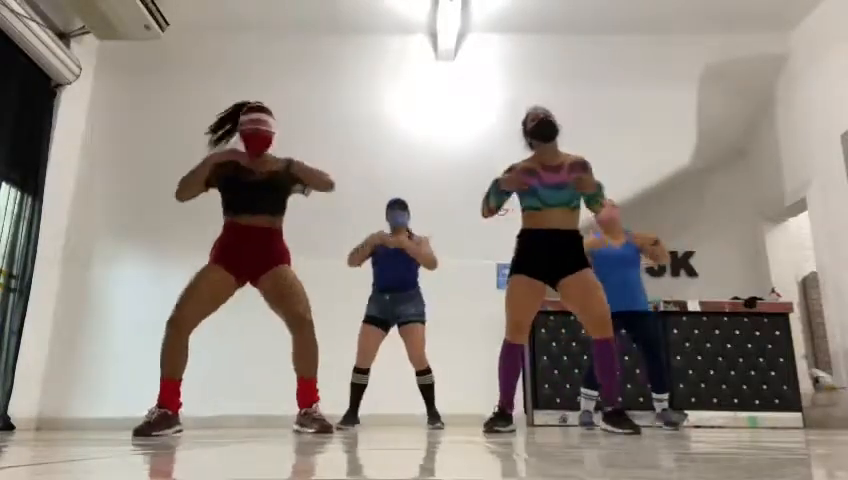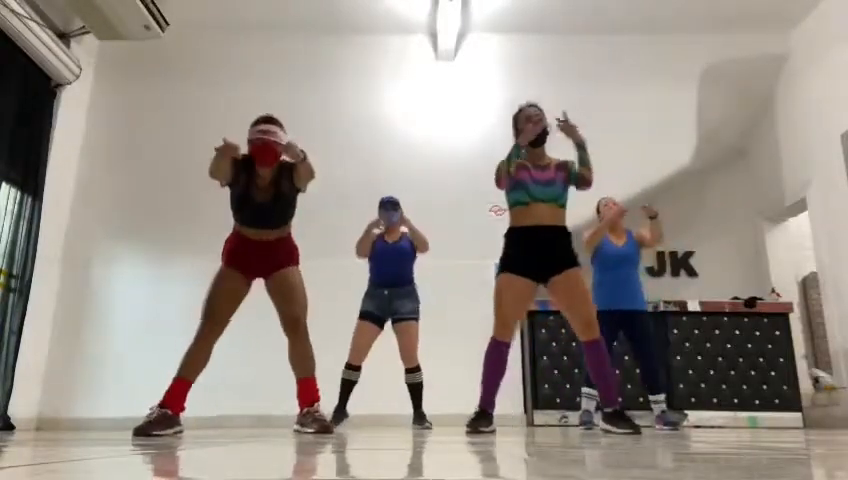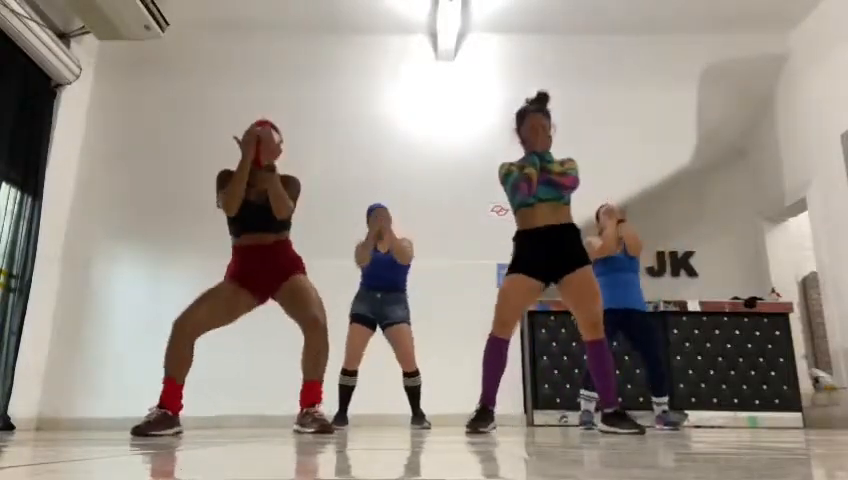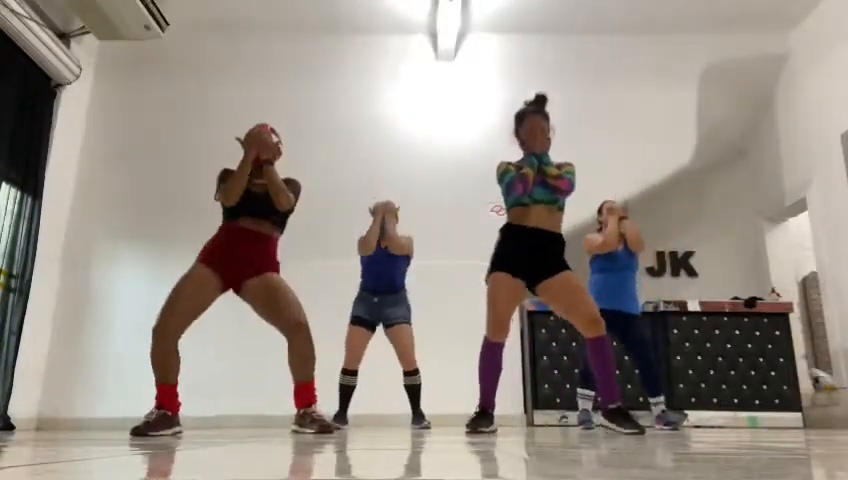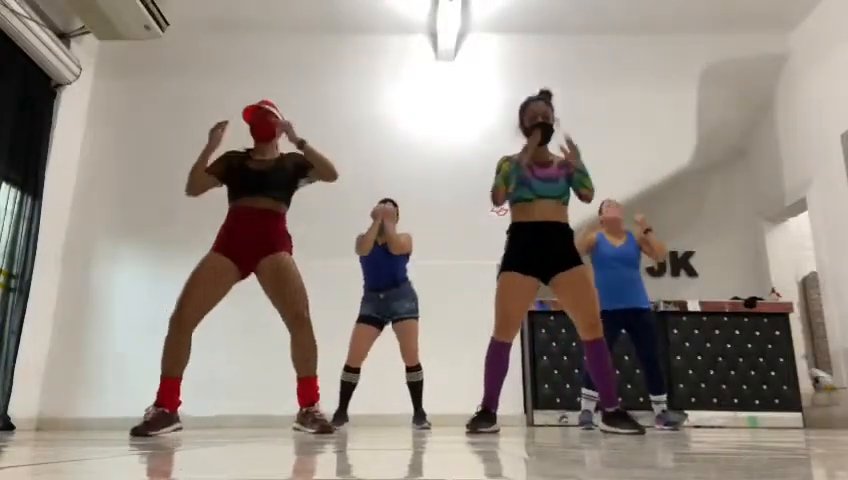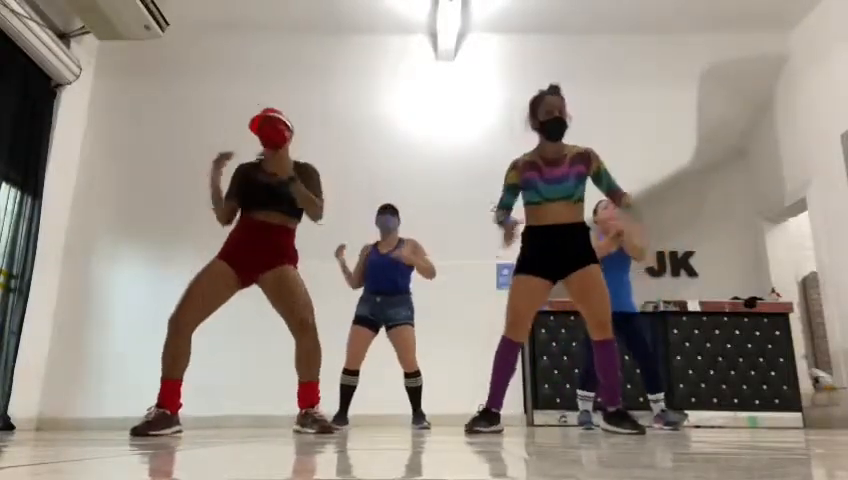
dt=0.5s
person 1, frame 1
left shoulder: (578, 165)
right shoulder: (519, 171)
left elbow: (601, 209)
right elbow: (486, 211)
left wrist: (593, 190)
right wrist: (499, 185)
left hip: (570, 250)
right hip: (531, 250)
left knee: (601, 323)
right knee: (516, 330)
left ankle: (612, 410)
right ankle: (504, 410)
person 1, frame 2
left shoulder: (563, 167)
right shoulder: (512, 166)
left elbow: (584, 181)
right elbow: (501, 182)
left wrist: (578, 141)
right wrist: (520, 143)
left hip: (558, 247)
right hip: (521, 247)
left knee: (588, 325)
right knee: (503, 329)
left ankle: (611, 409)
right ankle: (484, 411)
person 1, frame 3
left shoulder: (566, 163)
right shoulder: (509, 169)
left elbow: (570, 183)
right elbow: (524, 187)
left wrist: (544, 153)
right wrist: (532, 154)
left hip: (568, 246)
right hip: (529, 250)
left knee: (593, 325)
right knee: (502, 326)
left ankle: (611, 411)
right ankle: (486, 409)
person 1, frame 4
left shoulder: (564, 168)
right shoulder: (507, 168)
left elbow: (564, 187)
right elbow: (518, 188)
left wrist: (543, 156)
right wrist: (530, 156)
left hip: (550, 254)
right hip: (512, 248)
left knee: (594, 323)
right knee: (496, 330)
left ankle: (612, 407)
right ankle: (485, 411)
person 1, frame 5
left shoulder: (566, 164)
right shoulder: (509, 163)
left elbow: (586, 195)
right elbow: (498, 196)
left wrist: (577, 161)
right wrist: (521, 158)
left hip: (561, 245)
right hip: (523, 245)
left knee: (592, 325)
right knee: (505, 330)
left ankle: (611, 410)
right ankle: (488, 410)
person 1, frame 6
left shoulder: (585, 157)
right shoulder: (521, 166)
left elbow: (613, 192)
right elbow: (503, 206)
left wrist: (627, 202)
right wrist: (505, 223)
left hip: (577, 244)
right hip: (536, 247)
left knee: (602, 325)
right knee: (514, 330)
left ankle: (613, 410)
right ankle: (492, 411)
person 2, frame 1
left shoulder: (284, 171)
right shoulder: (226, 167)
left elbow: (327, 184)
right elbow: (182, 193)
left wrist: (287, 163)
right wrist: (214, 158)
left hip: (272, 255)
right hip: (229, 253)
left knee: (302, 320)
right knee: (178, 322)
left ankle: (308, 408)
right ankle: (167, 410)
person 2, frame 2
left shoulder: (290, 173)
right shoulder: (239, 168)
left elbow: (307, 175)
right elbow: (216, 172)
left wrist: (300, 156)
right wrist: (224, 154)
left hip: (280, 255)
right hip: (240, 254)
left knee: (296, 324)
right knee: (209, 329)
left ankle: (310, 409)
right ankle: (169, 410)
person 2, frame 3
left shoulder: (289, 183)
right shoulder: (228, 178)
left elbow: (282, 211)
right elbow: (230, 207)
left wrist: (267, 164)
right wrist: (248, 157)
left hip: (285, 268)
right hip: (243, 272)
left knee: (316, 322)
right knee: (184, 325)
left ankle: (310, 410)
right ankle: (167, 410)
person 2, frame 4
left shoulder: (289, 186)
right shoulder: (230, 176)
left elbow: (283, 203)
right elbow: (228, 198)
left wrist: (266, 161)
right wrist: (249, 155)
left hip: (260, 263)
right hip: (218, 256)
left knee: (299, 326)
right knee: (164, 329)
left ankle: (306, 410)
right ankle: (166, 411)
person 2, frame 5
left shoulder: (292, 162)
right shoulder: (233, 160)
left elbow: (330, 174)
right elbow: (193, 188)
left wrist: (300, 142)
right wrist: (210, 147)
left hip: (272, 242)
right hip: (231, 240)
left knee: (300, 319)
right knee: (181, 318)
left ankle: (309, 408)
right ankle: (165, 408)
person 2, frame 6
left shoulder: (304, 171)
right shoulder: (245, 171)
left elbow: (316, 213)
right elbow: (224, 217)
left wrist: (288, 179)
right wrist: (214, 178)
left hip: (278, 255)
right hip: (236, 250)
left knee: (306, 324)
right knee: (179, 320)
left ankle: (309, 410)
right ankle: (166, 410)
person 3, frame 1
left shoulder: (635, 238)
right shoulder: (593, 240)
left elbow: (663, 259)
left wrist: (656, 243)
right wrist: (588, 247)
left hip: (638, 309)
left knee: (656, 357)
left ankle: (662, 409)
right ankle: (586, 410)
person 3, frame 2
left shoulder: (635, 236)
right shoulder: (596, 237)
left elbow: (656, 239)
right elbow: (590, 241)
left wrist: (653, 217)
right wrist: (609, 221)
left hip: (634, 308)
right hip: (603, 309)
left knee: (648, 359)
left ankle: (661, 412)
right ankle: (587, 411)
person 3, frame 3
left shoulder: (628, 241)
right shoulder: (593, 243)
left elbow: (634, 249)
right elbow: (608, 249)
left wrist: (622, 220)
right wrist: (610, 220)
left hip: (636, 310)
right hip: (605, 309)
left knee: (655, 360)
left ankle: (662, 412)
right ankle: (586, 411)
person 3, frame 4
left shoulder: (629, 239)
right shoulder: (593, 239)
left elbow: (638, 244)
right elbow: (608, 244)
left wrist: (624, 218)
right wrist: (612, 218)
left hip: (628, 311)
right hip: (599, 308)
left knee: (646, 360)
left ankle: (660, 412)
right ankle: (584, 411)
person 3, frame 5
left shoulder: (635, 237)
right shoulder: (595, 238)
left elbow: (660, 255)
right elbow: (577, 249)
left wrist: (646, 230)
right wrist: (594, 227)
left hip: (639, 308)
right hip: (606, 310)
left knee: (651, 359)
left ankle: (662, 412)
right ankle: (586, 412)
person 3, frame 6
left shoulder: (628, 238)
right shoulder: (591, 240)
left elbow: (638, 253)
right elbow: (592, 254)
left wrist: (625, 228)
right wrist: (614, 234)
left hip: (626, 311)
left knee: (647, 357)
right knee: (592, 361)
left ankle: (660, 412)
right ankle: (584, 412)
person 4, frame 1
left shoulder: (418, 241)
right shoulder: (376, 241)
left elbow: (432, 264)
right elbow: (353, 261)
left wrist: (406, 245)
right wrist: (367, 244)
left hip: (409, 302)
right hip: (379, 302)
left knee: (418, 358)
right knee: (362, 358)
left ankle: (432, 412)
right ankle: (352, 412)
person 4, frame 2
left shoulder: (410, 237)
right shoulder: (373, 238)
left elbow: (424, 247)
right elbow: (361, 252)
left wrist: (409, 225)
right wrist: (370, 230)
left hip: (405, 297)
right hip: (375, 297)
left knee: (410, 356)
right knee: (356, 355)
left ankle: (418, 413)
right ankle: (340, 408)
person 4, frame 3
left shoulder: (404, 244)
right shoulder: (363, 246)
left elbow: (403, 258)
right elbow: (362, 262)
left wrist: (387, 228)
right wrist: (372, 230)
left hip: (395, 303)
right hip: (365, 302)
left knee: (408, 360)
right knee: (351, 359)
left ankle: (417, 413)
right ankle: (341, 413)
person 4, frame 4
left shoulder: (406, 242)
right shoulder: (365, 242)
left elbow: (394, 245)
right elbow: (367, 248)
left wrist: (389, 216)
right wrist: (377, 217)
left hip: (395, 303)
right hip: (366, 302)
left knee: (408, 360)
right knee: (351, 360)
left ankle: (417, 413)
right ankle: (341, 413)
person 4, frame 5
left shoulder: (404, 238)
right shoulder: (364, 237)
left elbow: (395, 247)
right elbow: (362, 249)
left wrist: (387, 220)
right wrist: (376, 220)
left hip: (401, 297)
right hip: (372, 301)
left knee: (411, 357)
right knee: (354, 357)
left ankle: (419, 413)
right ankle: (341, 411)
person 4, frame 6
left shoulder: (409, 245)
right shoulder: (367, 250)
left elbow: (430, 273)
right elbow: (355, 283)
left wrist: (410, 259)
right wrist: (341, 262)
left hip: (398, 305)
right hip: (369, 305)
left knee: (409, 362)
right knee: (352, 360)
left ankle: (418, 413)
right ankle: (342, 413)
